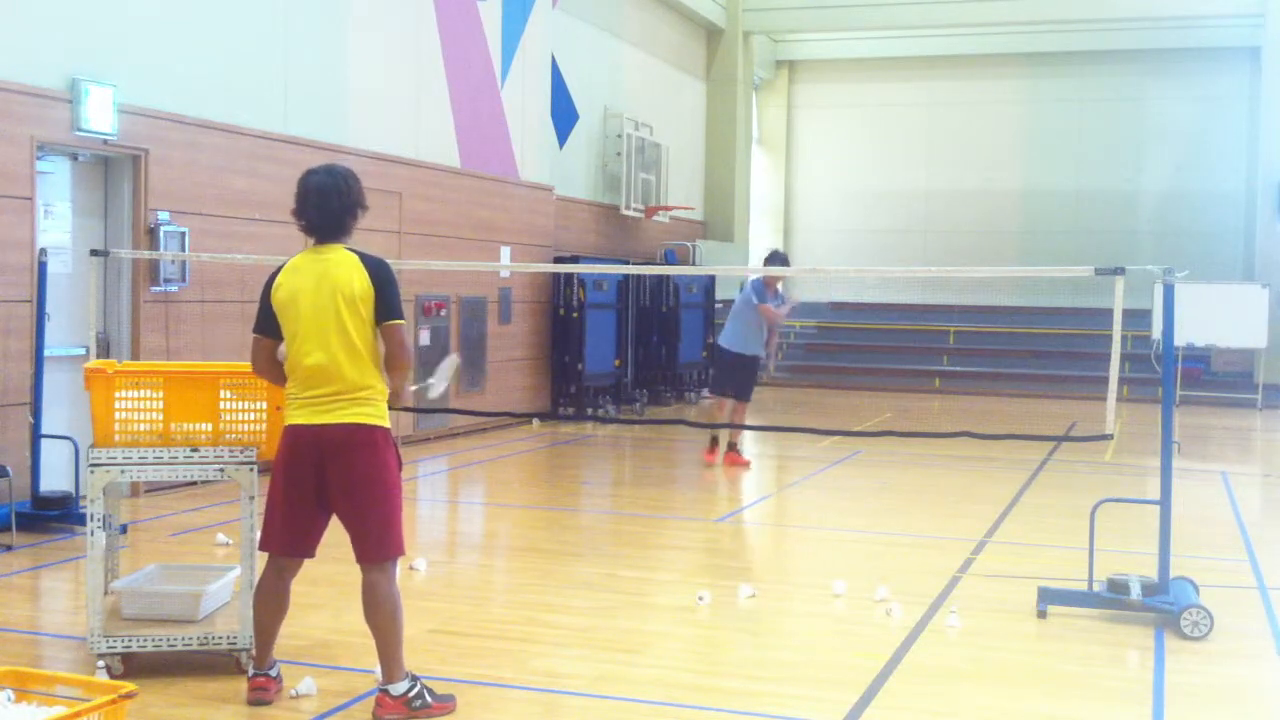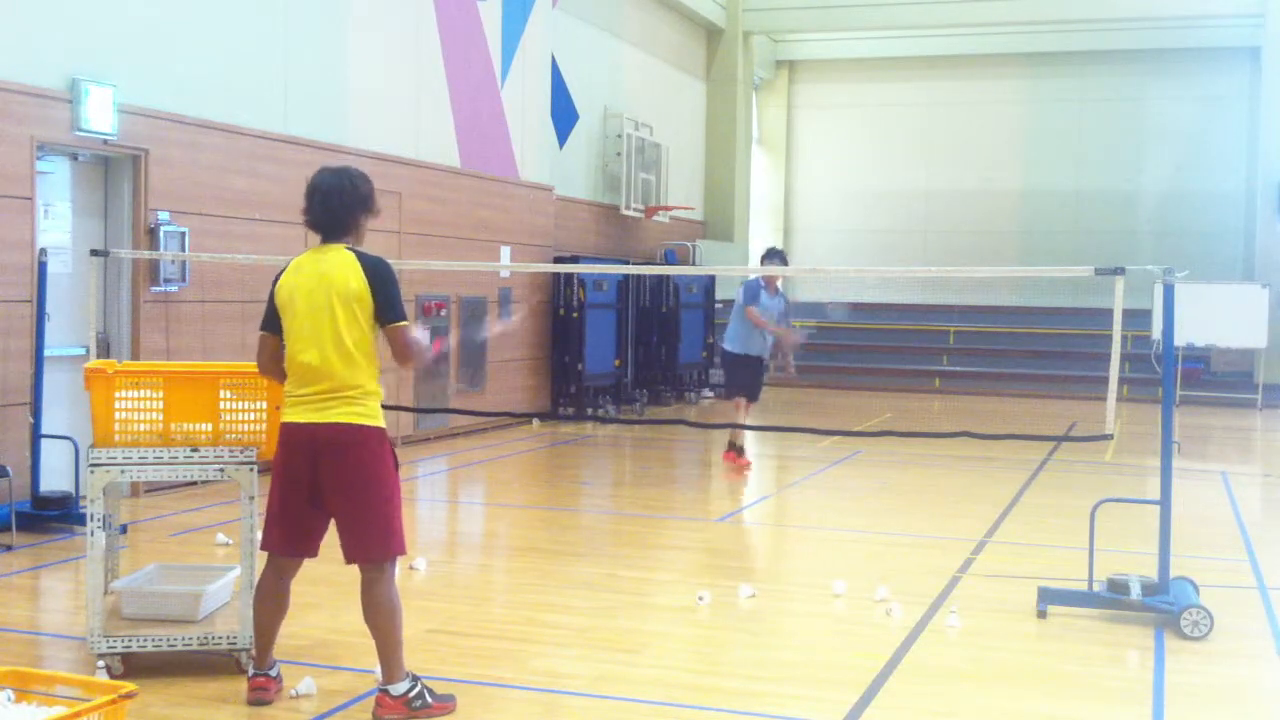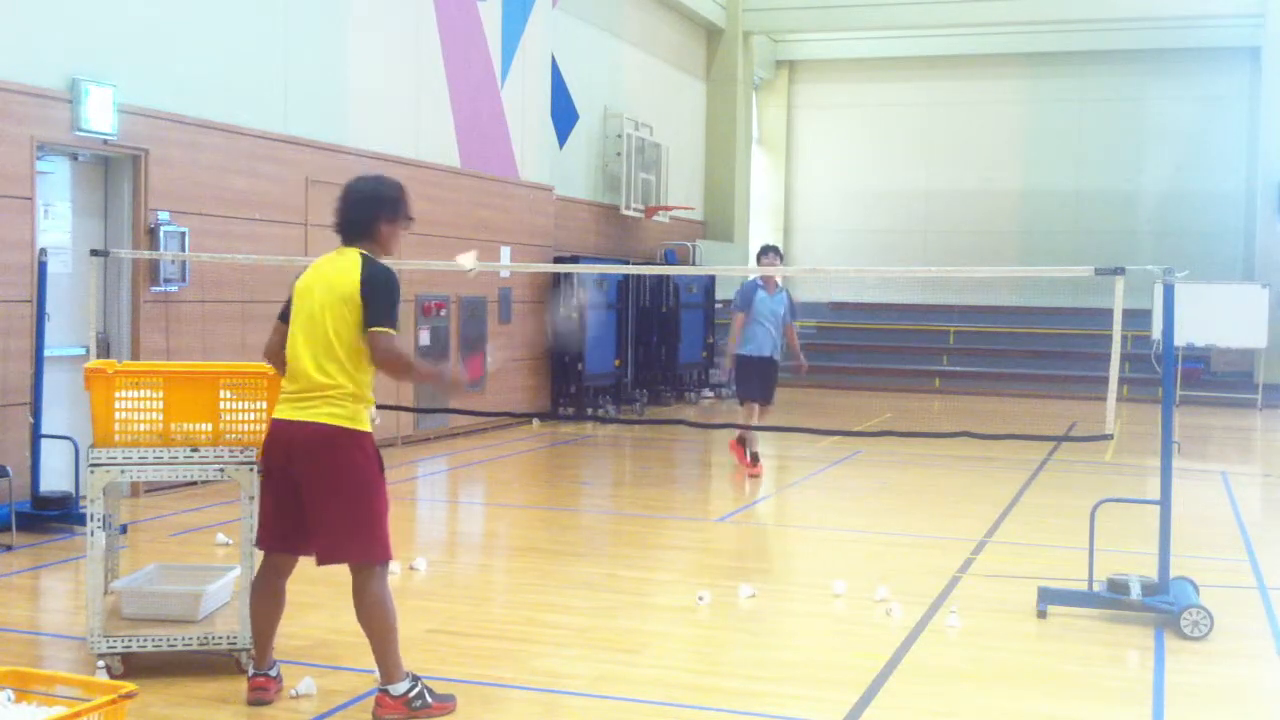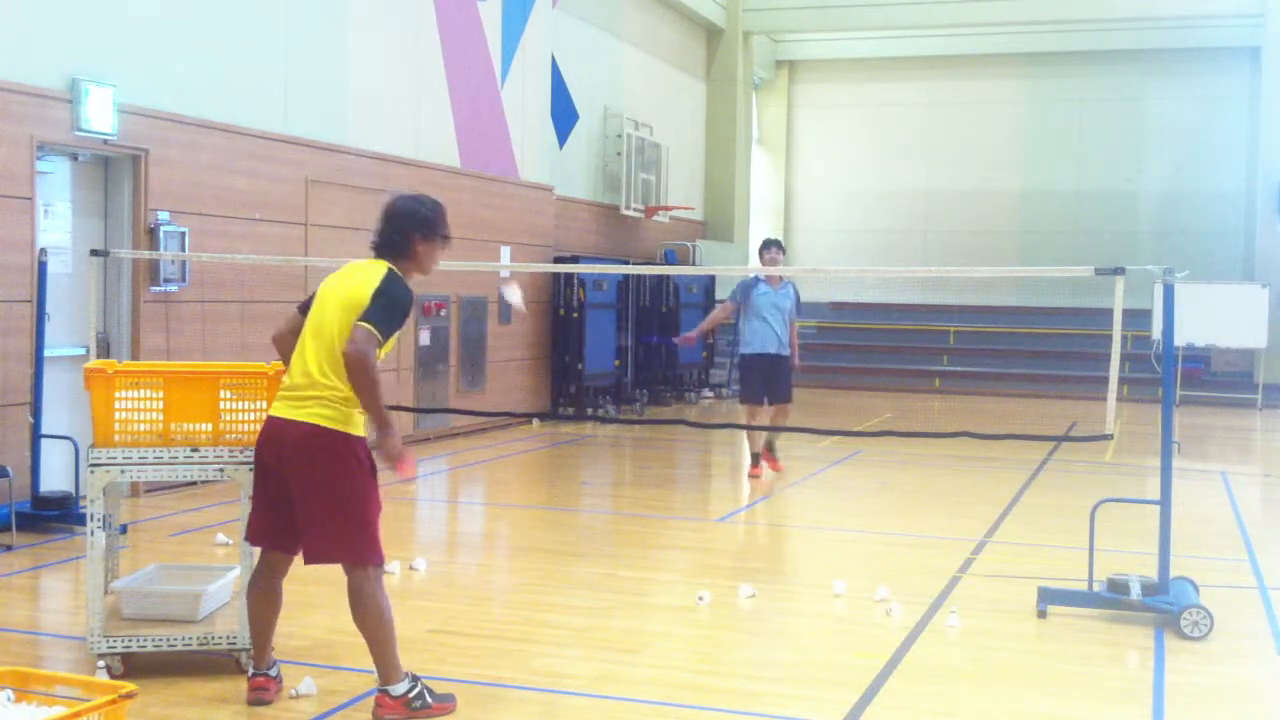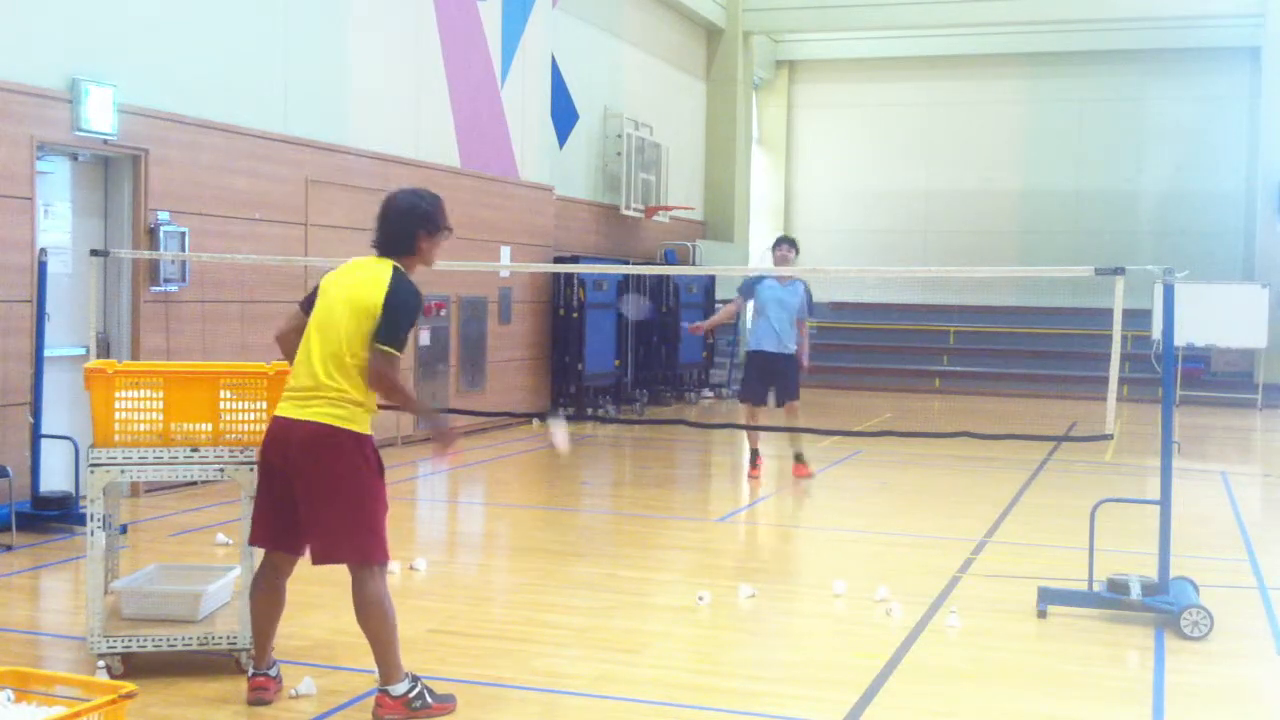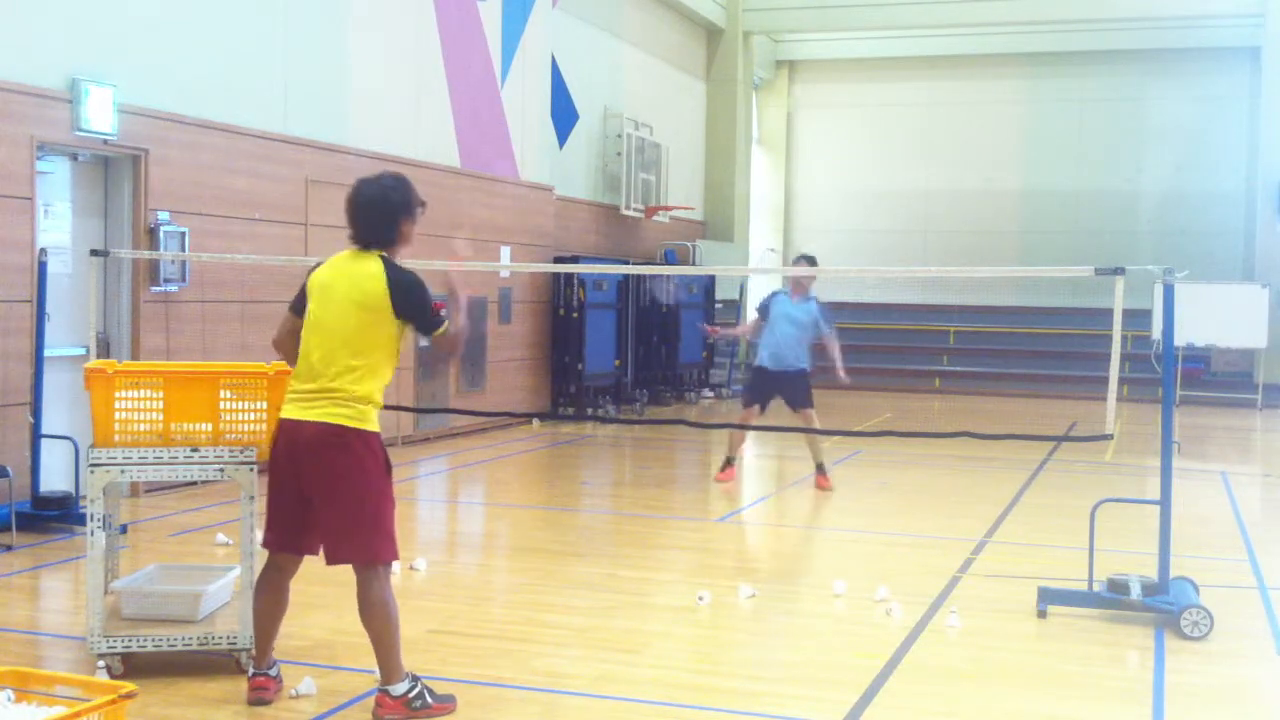
dt=0.2s
person 1, frame 1
left shoulder: (281, 278)
right shoulder: (371, 270)
left elbow: (262, 364)
right elbow: (399, 354)
right wrist: (396, 390)
left hip: (300, 432)
right hip: (360, 431)
left knee: (283, 560)
right knee: (378, 564)
left ankle: (262, 673)
person 1, frame 2
left shoulder: (288, 275)
right shoulder: (371, 268)
left elbow: (267, 361)
right elbow: (404, 351)
right wrist: (425, 351)
left hip: (297, 429)
right hip: (354, 430)
left knee: (282, 558)
right knee: (376, 564)
left ankle: (261, 672)
person 1, frame 3
left shoulder: (313, 272)
right shoulder: (376, 272)
left elbow: (273, 351)
right elbow: (381, 353)
right wrist: (433, 375)
left hip: (286, 425)
right hip: (337, 431)
left knee: (276, 557)
right knee: (368, 564)
left ankle: (262, 672)
person 1, frame 4
left shoulder: (344, 274)
right shoulder: (394, 289)
left elbow: (283, 338)
right elbow: (355, 353)
right wrist: (386, 428)
left hip: (280, 424)
right hip: (328, 433)
left knee: (272, 557)
right knee: (363, 565)
left ankle: (261, 672)
person 1, frame 5
left shoulder: (341, 272)
right shoulder: (401, 292)
left elbow: (286, 338)
right elbow: (377, 373)
right wrist: (430, 418)
left hip: (286, 424)
right hip: (338, 433)
left knee: (277, 557)
right knee: (367, 565)
left ankle: (261, 672)
person 1, frame 6
left shoulder: (323, 270)
right shoulder: (397, 281)
left elbow: (283, 341)
right elbow: (449, 345)
right wrist: (456, 306)
left hip: (293, 426)
right hip: (347, 433)
left knee: (281, 557)
right knee: (372, 565)
left ankle: (262, 671)
person 2, frame 1
left shoulder: (779, 297)
right shoulder: (754, 287)
left elbow: (772, 330)
right elbow: (774, 316)
left wrist: (770, 356)
right wrist: (786, 307)
left hip: (752, 356)
right hip: (729, 350)
left knee: (741, 404)
right knee: (721, 400)
left ankle: (732, 449)
right ankle: (714, 442)
person 2, frame 2
left shoulder: (781, 299)
right shoulder: (751, 287)
left elbow: (783, 331)
right elbow: (755, 319)
left wrist: (788, 359)
right wrist: (781, 333)
left hip: (758, 357)
right hip: (737, 352)
left knee: (746, 404)
right knee: (738, 402)
left ankle: (732, 450)
right ankle: (740, 452)
person 2, frame 3
left shoulder: (784, 295)
right shoulder: (748, 289)
left elbow: (789, 328)
right elbow: (738, 323)
left wrist: (800, 356)
right wrist: (730, 354)
left hip: (771, 358)
right hip: (748, 356)
left knee: (761, 409)
right knee: (751, 407)
left ankle: (739, 441)
right ankle: (755, 459)
person 2, frame 4
left shoulder: (791, 289)
right shoulder: (750, 286)
right elbow: (724, 311)
left wrist: (795, 354)
right wrist: (697, 332)
left hip: (781, 356)
right hip: (753, 354)
left knee: (783, 407)
right knee: (754, 408)
left ankle: (769, 446)
right ankle: (755, 459)
person 2, frame 5
left shoulder: (801, 288)
right shoulder: (758, 282)
left elbow: (803, 324)
right elbow: (733, 307)
left wrist: (804, 354)
right wrist: (706, 325)
left hip: (787, 355)
right hip: (758, 353)
left knee: (792, 407)
right knee: (753, 408)
left ankle: (799, 461)
right ankle: (754, 458)
person 2, frame 6
left shoulder: (816, 307)
right shoulder: (775, 299)
left elbow: (829, 339)
right elbow: (755, 326)
left wrist: (839, 367)
right wrist: (727, 333)
left hip: (797, 371)
right hip: (766, 368)
left knee: (808, 415)
right knee: (747, 414)
left ankle: (820, 471)
right ankle: (730, 463)
